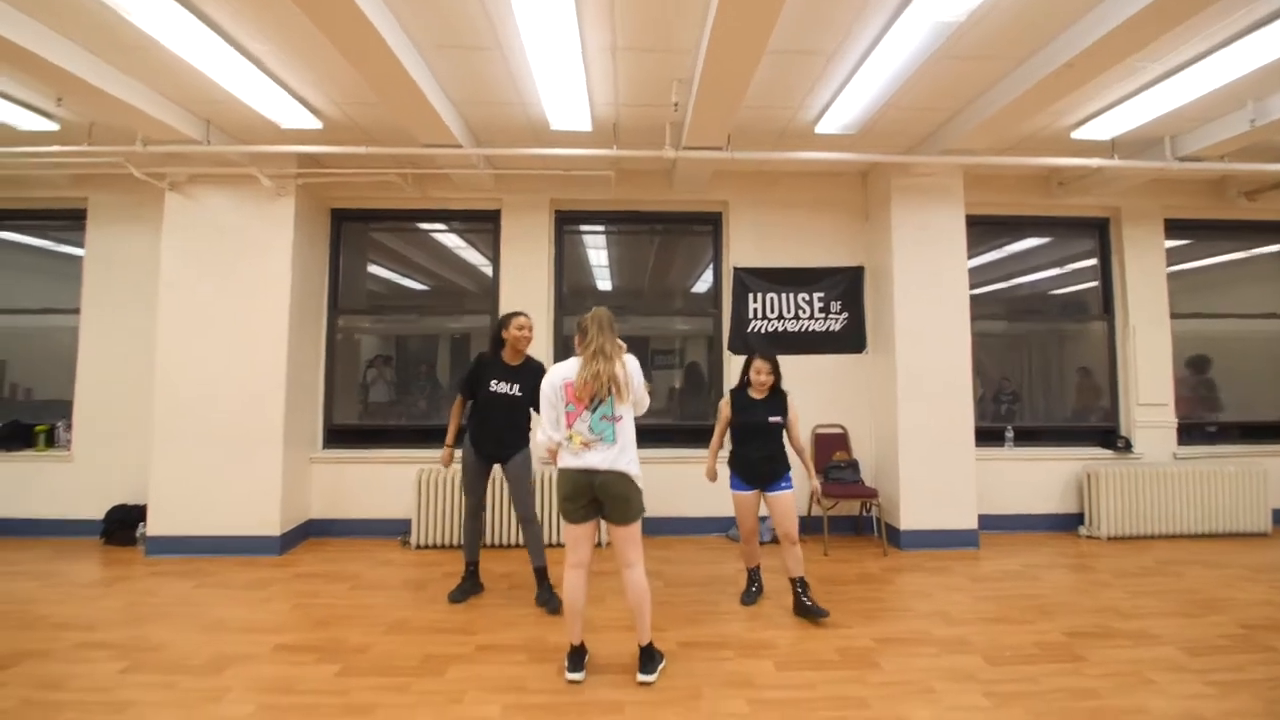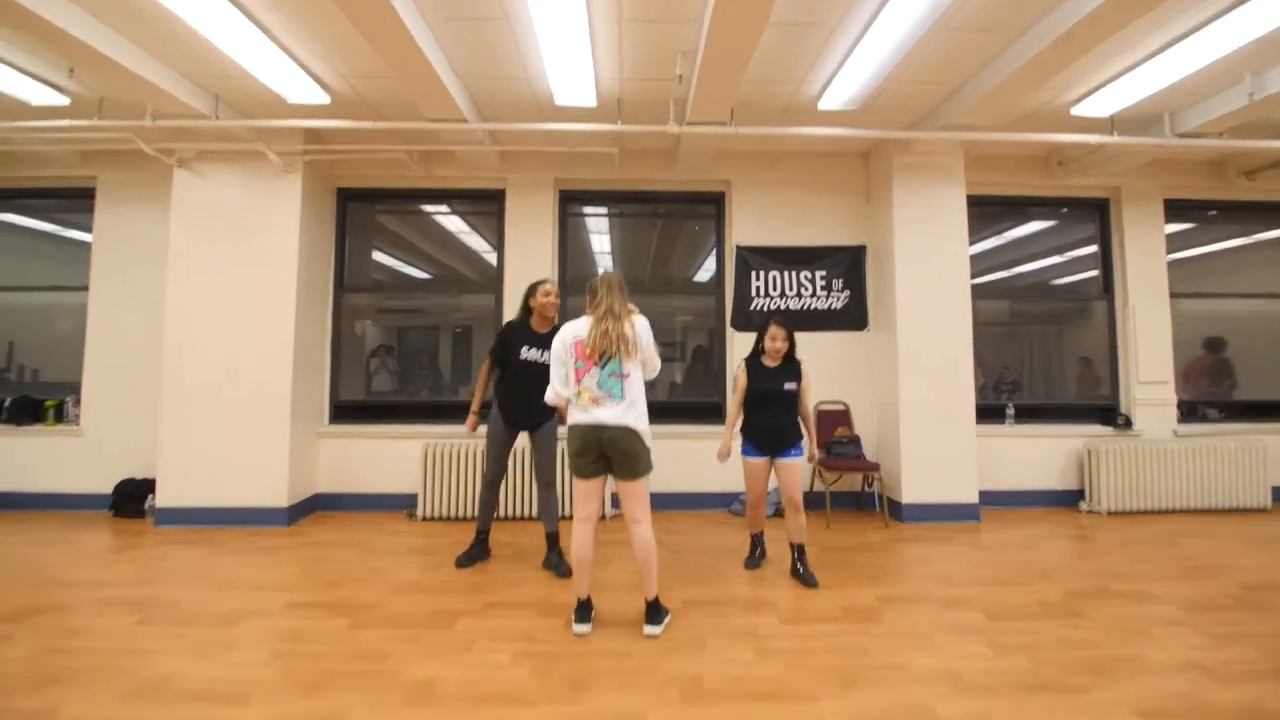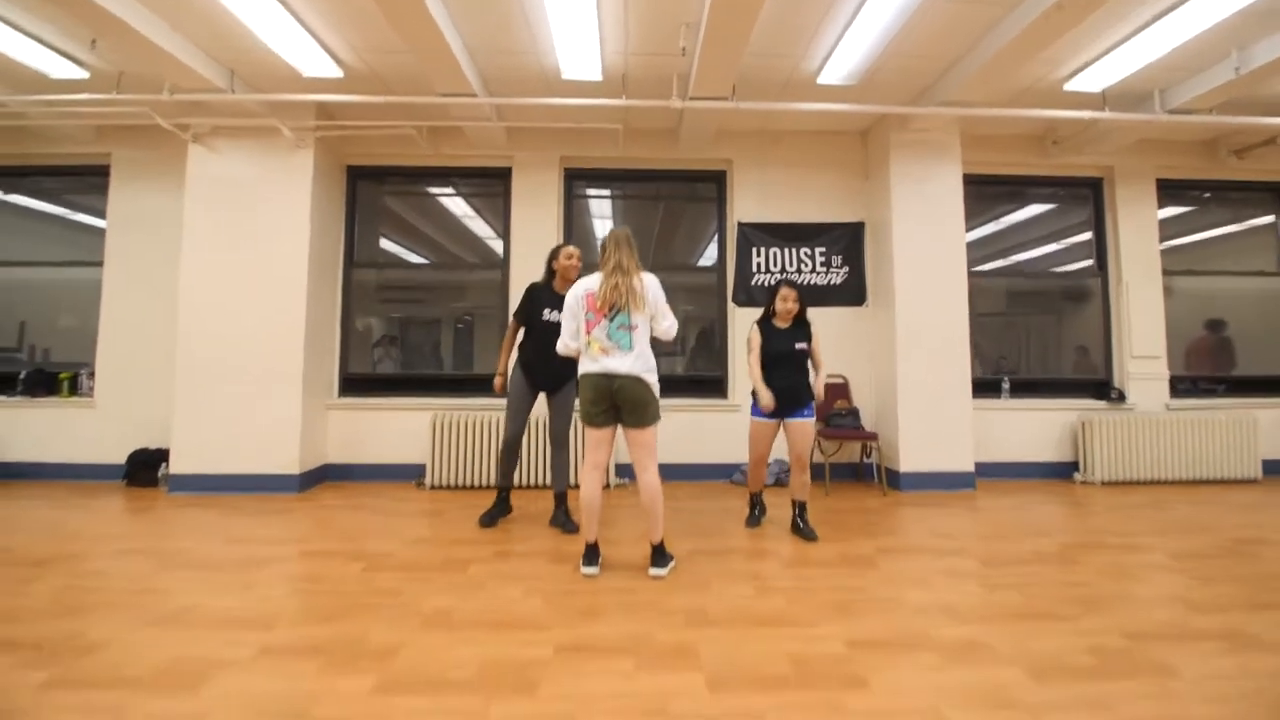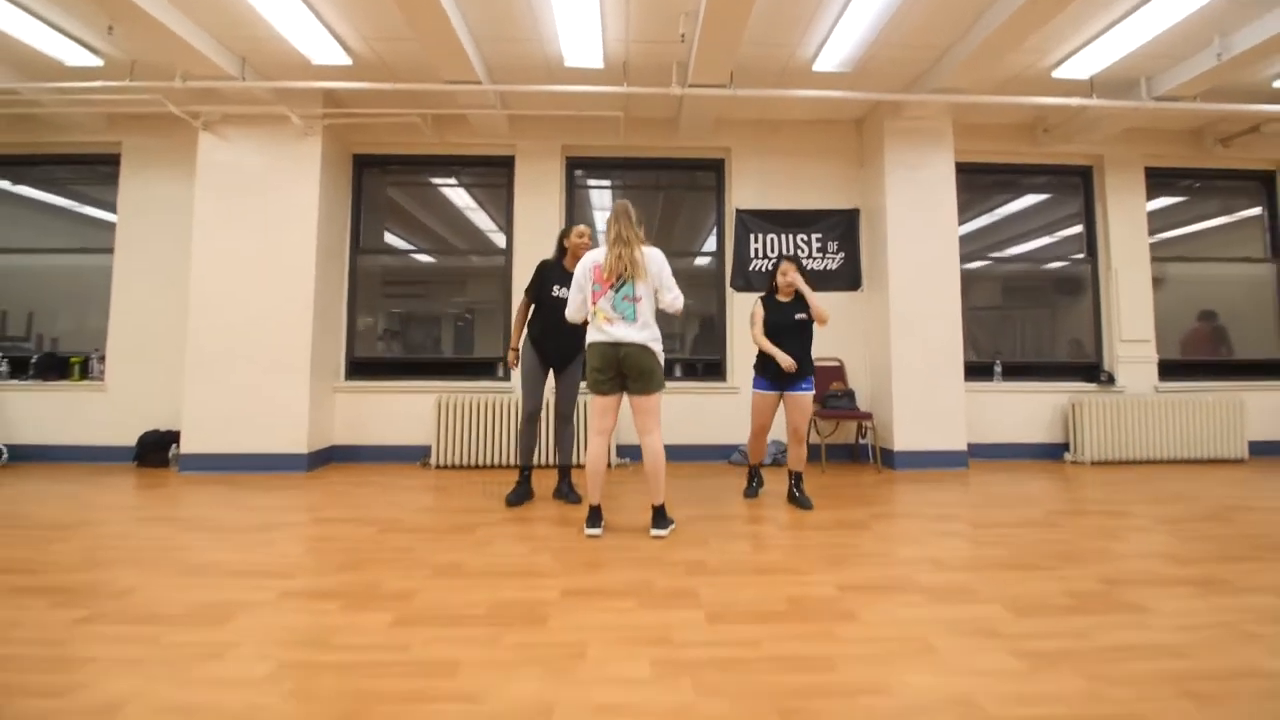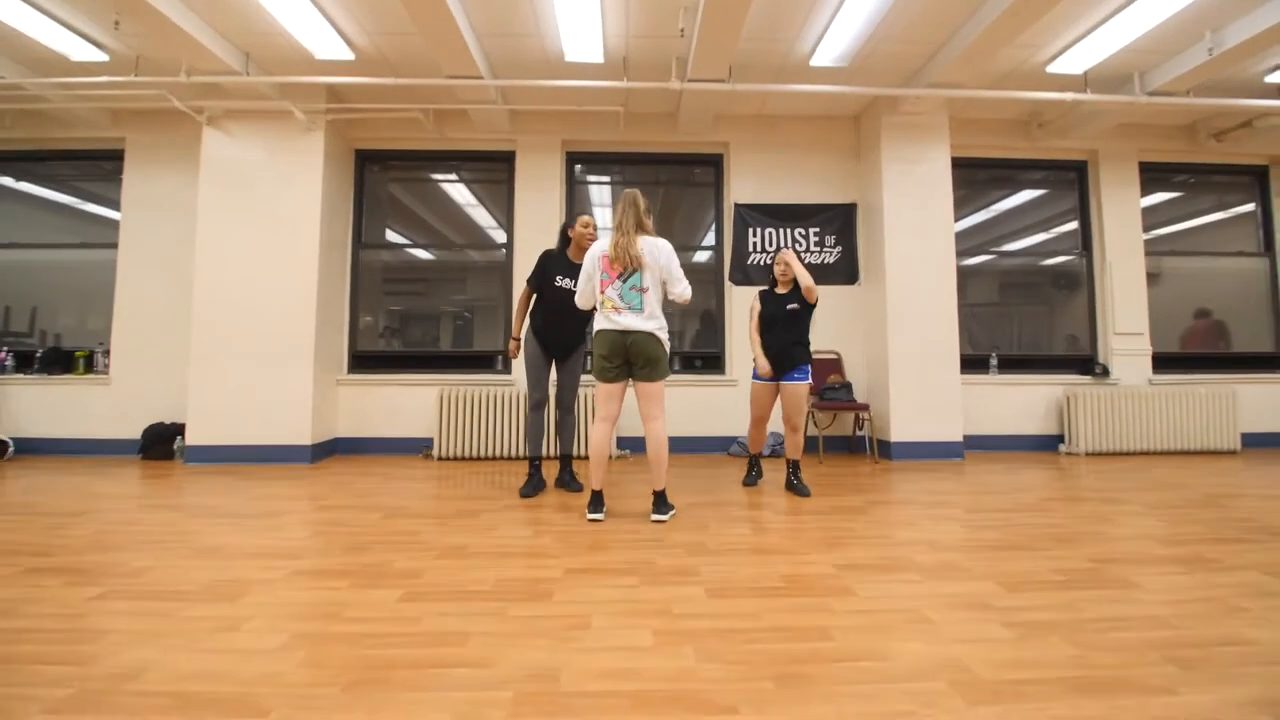
dt=0.2s
person 1, frame 1
left shoulder: (556, 374)
right shoulder: (628, 366)
left elbow: (549, 437)
right elbow: (641, 407)
left wrist: (557, 452)
left hip: (574, 475)
right hip: (618, 474)
left knee: (576, 564)
right knee: (631, 564)
left ankle: (576, 656)
right ankle: (647, 656)
person 1, frame 2
left shoulder: (568, 332)
right shoulder: (637, 326)
left elbow: (557, 394)
right elbow: (652, 370)
left hip: (584, 431)
right hip: (627, 430)
left knee: (585, 519)
right knee: (639, 519)
left ankle: (582, 609)
right ankle: (653, 609)
person 1, frame 3
left shoulder: (581, 288)
right shoulder: (647, 283)
left elbow: (567, 345)
right elbow: (668, 331)
left hip: (595, 381)
right hip: (636, 380)
left knee: (594, 466)
right knee: (646, 466)
left ankle: (590, 553)
right ankle: (658, 553)
person 1, frame 4
left shoulder: (589, 260)
right shoulder: (652, 256)
left elbow: (574, 313)
right elbow: (674, 304)
left hip: (602, 349)
right hip: (641, 349)
left knee: (600, 432)
right knee: (650, 432)
left ankle: (594, 515)
right ankle: (659, 515)
person 1, frame 5
left shoulder: (598, 250)
right shoulder: (661, 247)
left elbow: (583, 301)
right elbow: (682, 295)
right wrist: (673, 277)
left hip: (609, 337)
right hip: (648, 338)
left knee: (604, 419)
right knee: (653, 419)
left ankle: (596, 500)
right ankle: (660, 501)
person 2, frame 1
left shoulder: (535, 371)
right shoulder: (484, 363)
right elbow: (461, 402)
right wrist: (449, 443)
left hip: (516, 448)
right hip: (477, 446)
left knee: (527, 514)
right knee: (473, 510)
left ankle: (544, 586)
right ankle: (471, 576)
person 2, frame 2
right shoulder: (513, 330)
right elbow: (489, 368)
right wrist: (475, 410)
left hip: (544, 416)
right hip: (505, 412)
left knee: (547, 480)
right knee: (492, 477)
left ankle: (554, 551)
right ankle: (481, 542)
person 2, frame 3
right shoulder: (536, 292)
right elbow: (513, 329)
right wrist: (501, 371)
left hip: (563, 379)
right hip: (526, 372)
left knee: (560, 440)
right knee: (512, 436)
left ankle: (561, 509)
right ankle: (502, 500)
person 2, frame 4
right shoulder: (547, 269)
right elbow: (525, 306)
right wrist: (514, 346)
left hip: (571, 355)
right hip: (537, 349)
left knee: (565, 415)
right knee: (531, 411)
left ankle: (564, 482)
right ankle: (524, 480)
person 2, frame 5
right shoulder: (550, 259)
right elbow: (527, 295)
right wrist: (515, 335)
left hip: (573, 345)
right hip: (539, 339)
left knee: (567, 405)
right knee: (537, 401)
left ankle: (566, 471)
right ankle: (535, 472)
person 3, frame 1
left shoulder: (783, 401)
right shoulder: (733, 400)
left elbow: (796, 439)
right elbow: (720, 433)
left wrist: (812, 473)
right wrist: (711, 463)
left hip: (778, 476)
right hip: (743, 475)
left knee: (789, 535)
right knee: (748, 534)
left ankle: (802, 596)
right ankle: (754, 581)
person 3, frame 2
left shoulder: (797, 369)
right shoulder: (747, 367)
left elbow: (805, 408)
right elbow: (736, 404)
left wrist: (812, 441)
right wrist: (727, 439)
left hip: (790, 444)
right hip: (755, 443)
left knee: (794, 502)
right knee: (755, 501)
left ankle: (800, 561)
right ankle: (757, 546)
person 3, frame 3
left shoulder: (806, 329)
right shoulder: (759, 329)
left elbow: (818, 364)
right elbow: (753, 363)
left wrist: (819, 380)
right wrist: (761, 391)
left hip: (800, 403)
right hip: (767, 403)
left knee: (801, 461)
right knee: (757, 460)
left ankle: (800, 517)
right ankle: (756, 504)
person 3, frame 4
left shoulder: (806, 303)
right shoulder: (763, 303)
left elbow: (823, 318)
right elbow: (757, 335)
left wrist: (804, 288)
right wrist: (779, 354)
left hip: (800, 377)
right hip: (767, 375)
left knee: (798, 434)
right knee: (758, 431)
left ankle: (796, 487)
right ankle: (754, 476)
person 3, frame 5
left shoulder: (804, 295)
right shoulder: (762, 297)
left elbow: (809, 284)
right elbow: (754, 330)
left wrist: (794, 258)
right wrist: (759, 357)
left hip: (796, 366)
right hip: (766, 366)
left knee: (794, 423)
right knee: (757, 421)
left ankle: (793, 475)
right ankle: (754, 466)
